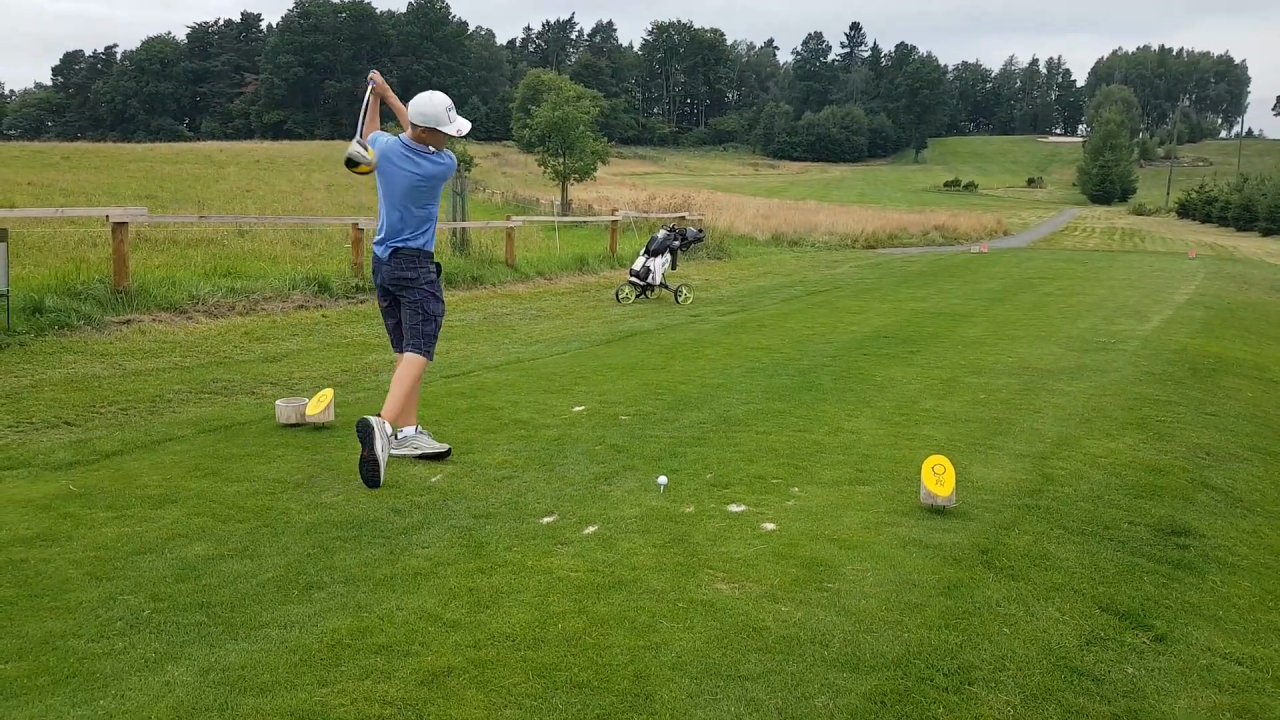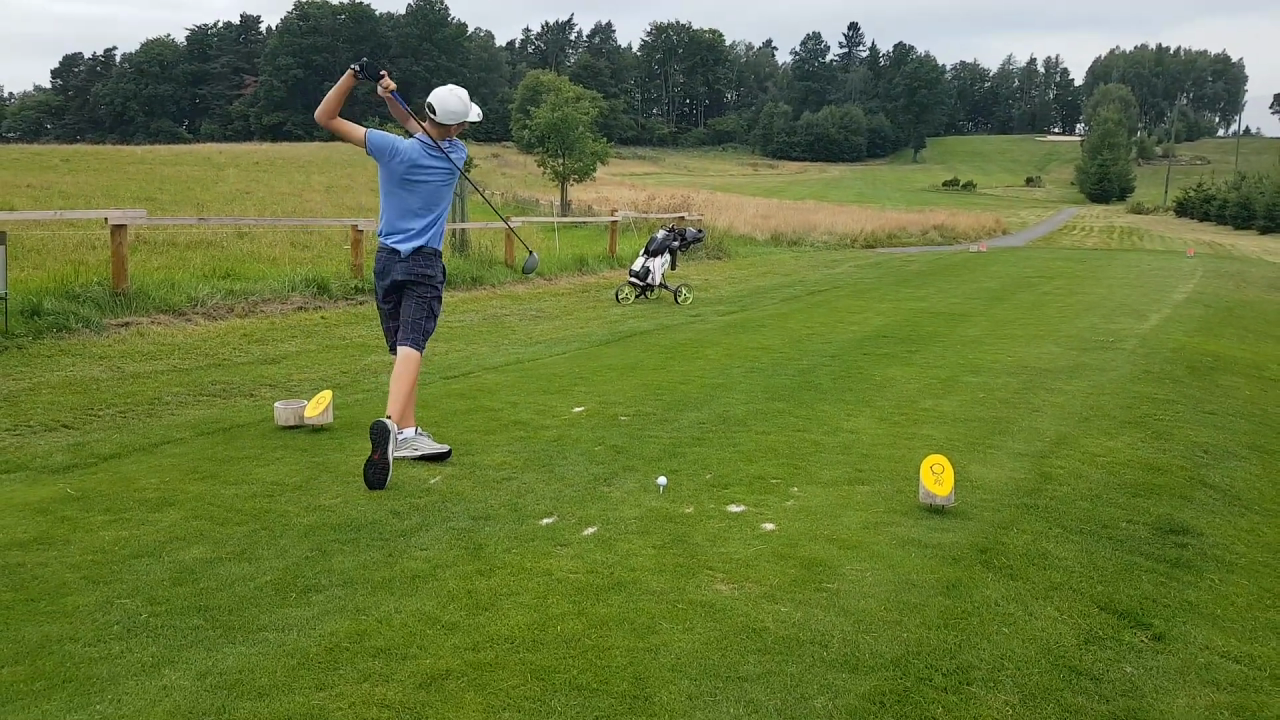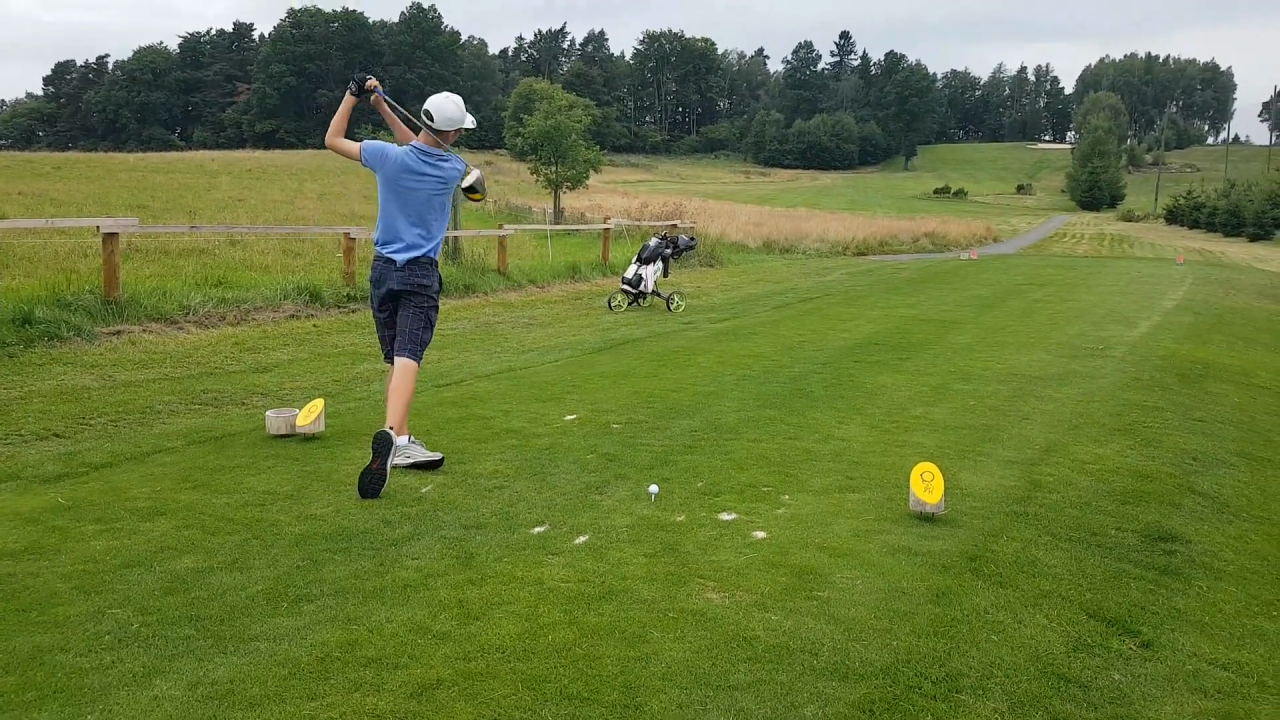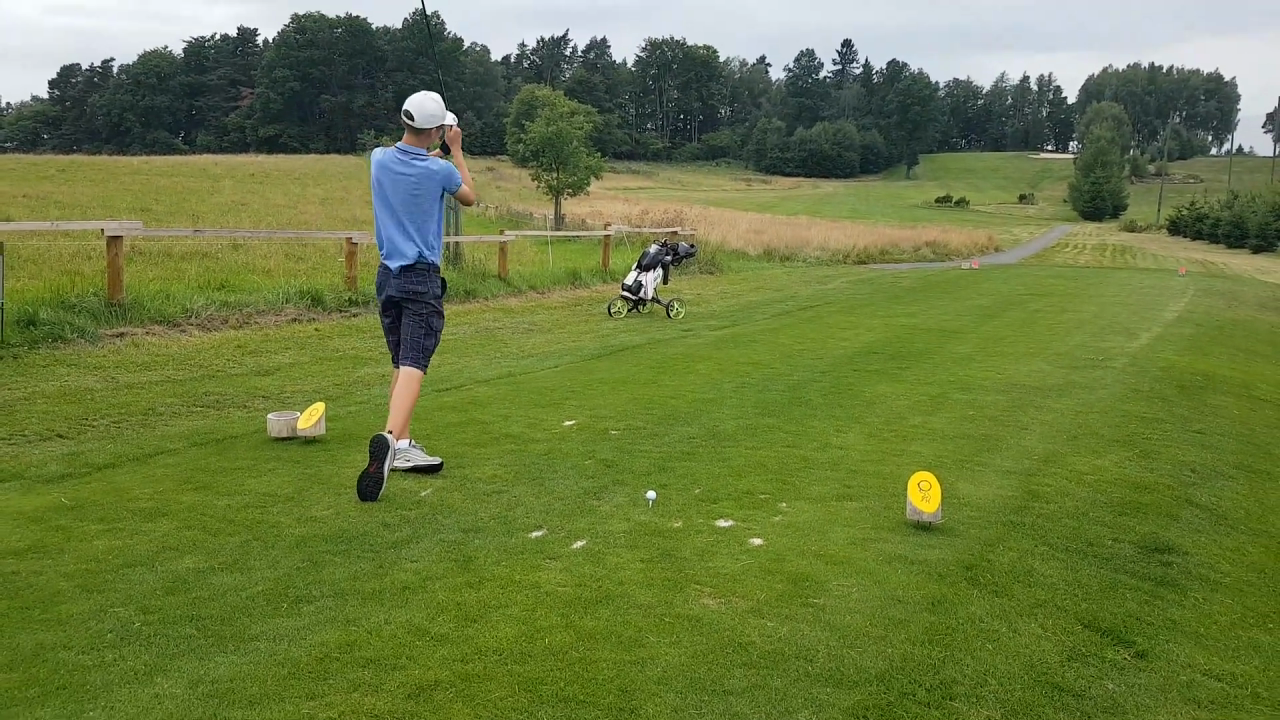
dt=0.3s
person 1, frame 1
left shoulder: (384, 146)
right shoulder: (443, 164)
left elbow: (369, 132)
right elbow: (416, 130)
left wrist: (377, 93)
right wrist: (388, 92)
left hip: (383, 262)
right hip: (415, 267)
left knee: (409, 351)
right knee: (417, 354)
left ankle: (409, 432)
right ankle: (384, 425)
person 1, frame 2
left shoulder: (393, 149)
right shoulder: (456, 155)
left elbow: (324, 118)
right elbow: (416, 128)
left wrist: (353, 74)
right wrist: (392, 96)
left hip: (386, 261)
right hip: (425, 265)
left knee: (401, 347)
right knee: (410, 347)
left ankle: (407, 433)
right ankle: (390, 424)
person 1, frame 3
left shoulder: (387, 156)
right shoulder: (453, 167)
left elbow: (333, 140)
left wrist: (353, 94)
right wrist: (383, 109)
left hip: (383, 268)
right hip: (421, 273)
left knee: (395, 355)
right knee: (407, 357)
left ankle: (400, 441)
right ankle: (390, 435)
person 1, frame 4
left shoulder: (379, 159)
right shoulder: (439, 169)
right elbow: (469, 197)
left wrist: (429, 147)
right wrist: (456, 151)
left hip: (387, 276)
right hip: (422, 279)
left knee: (402, 363)
right knee: (412, 365)
left ankle: (402, 446)
right ankle: (390, 440)
